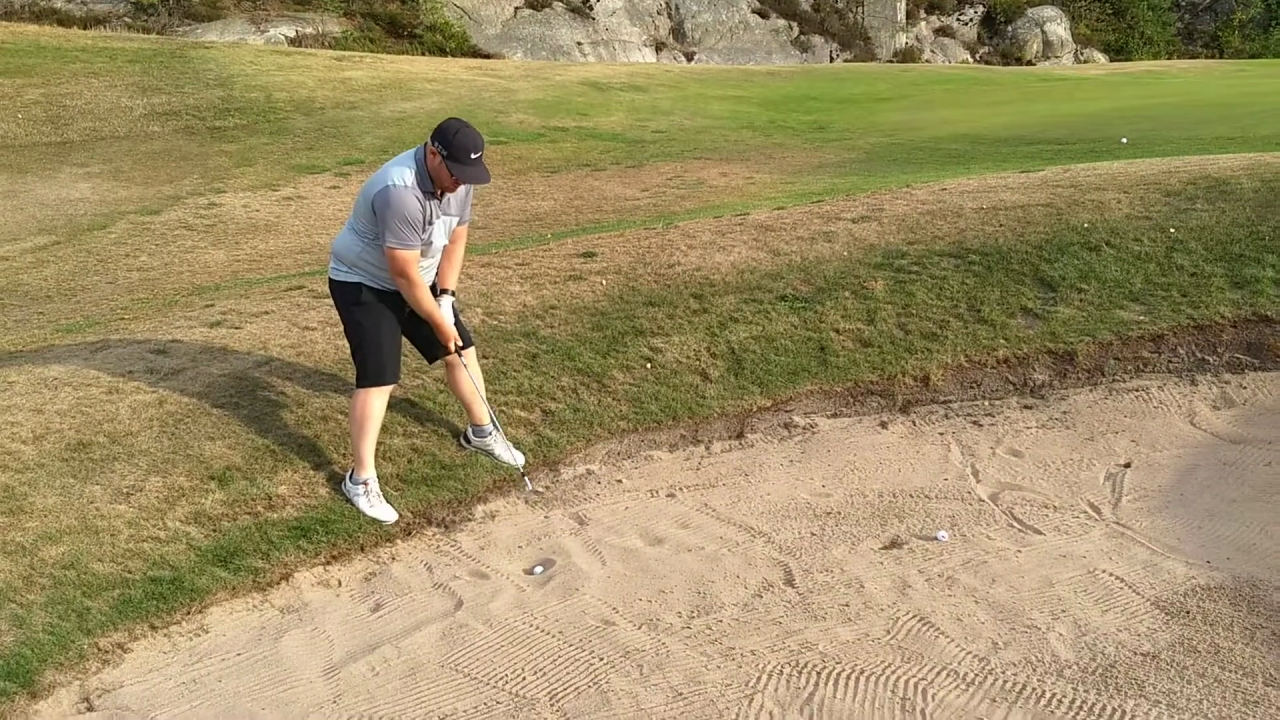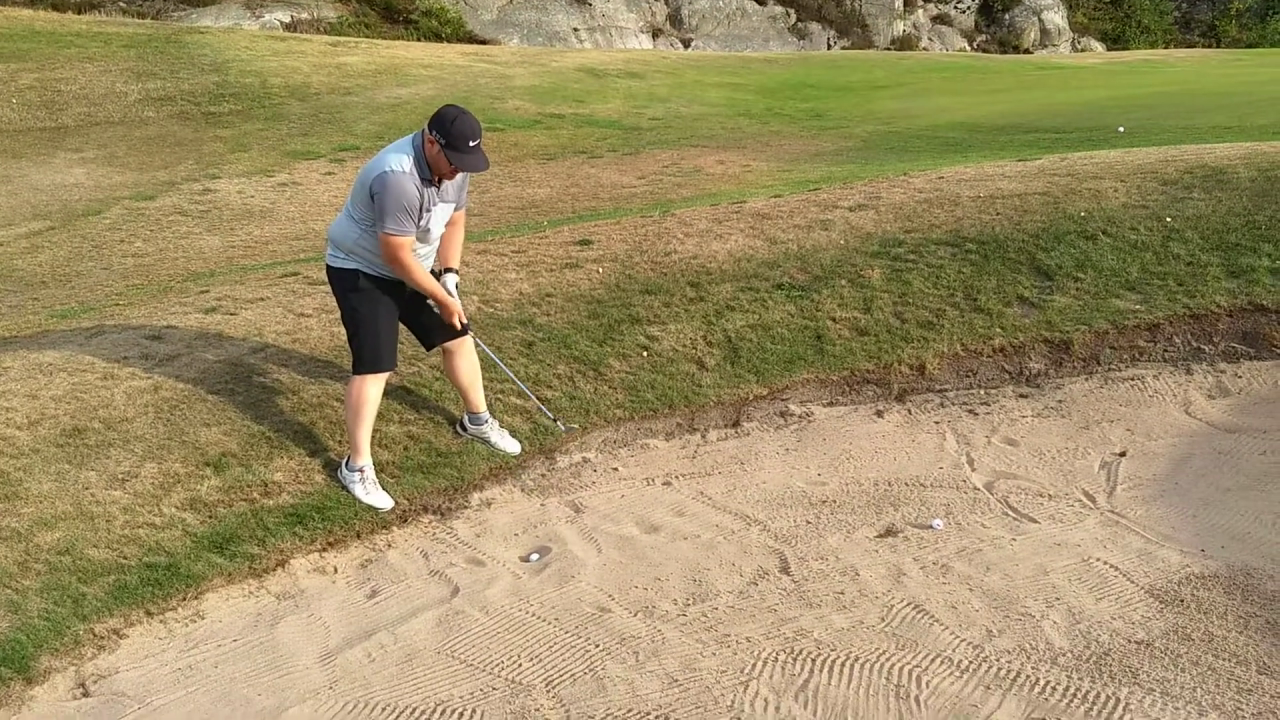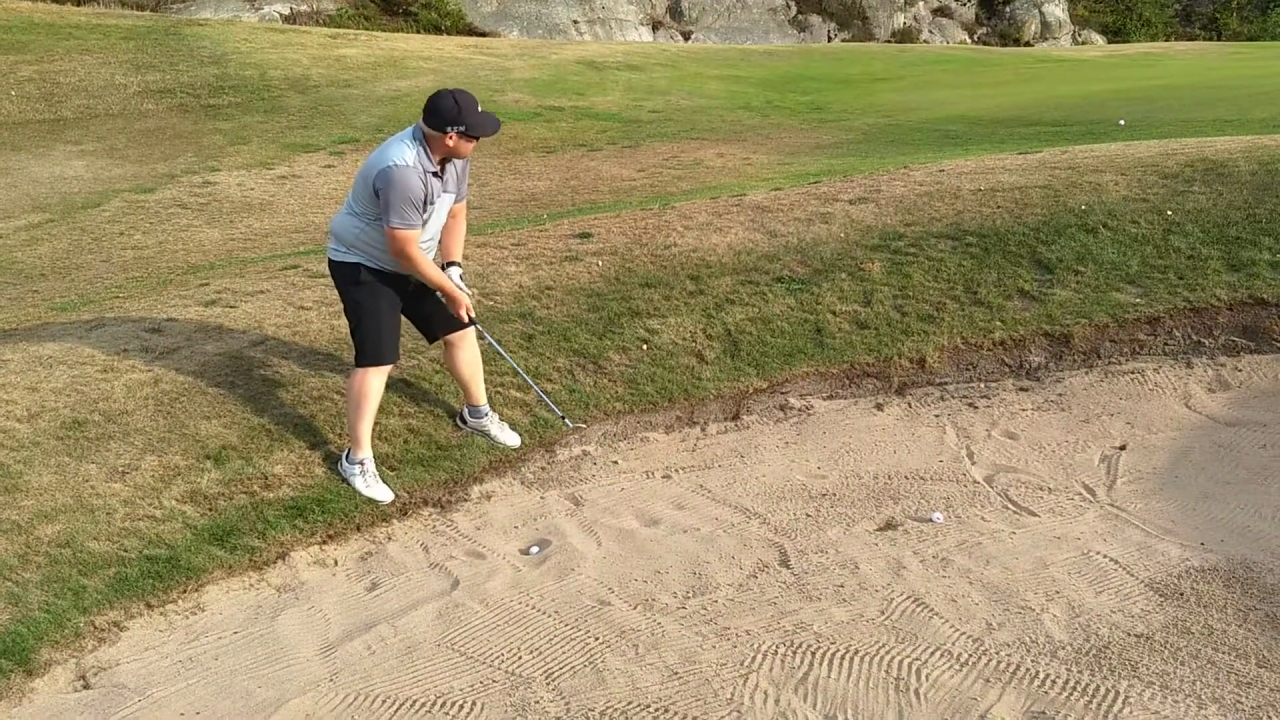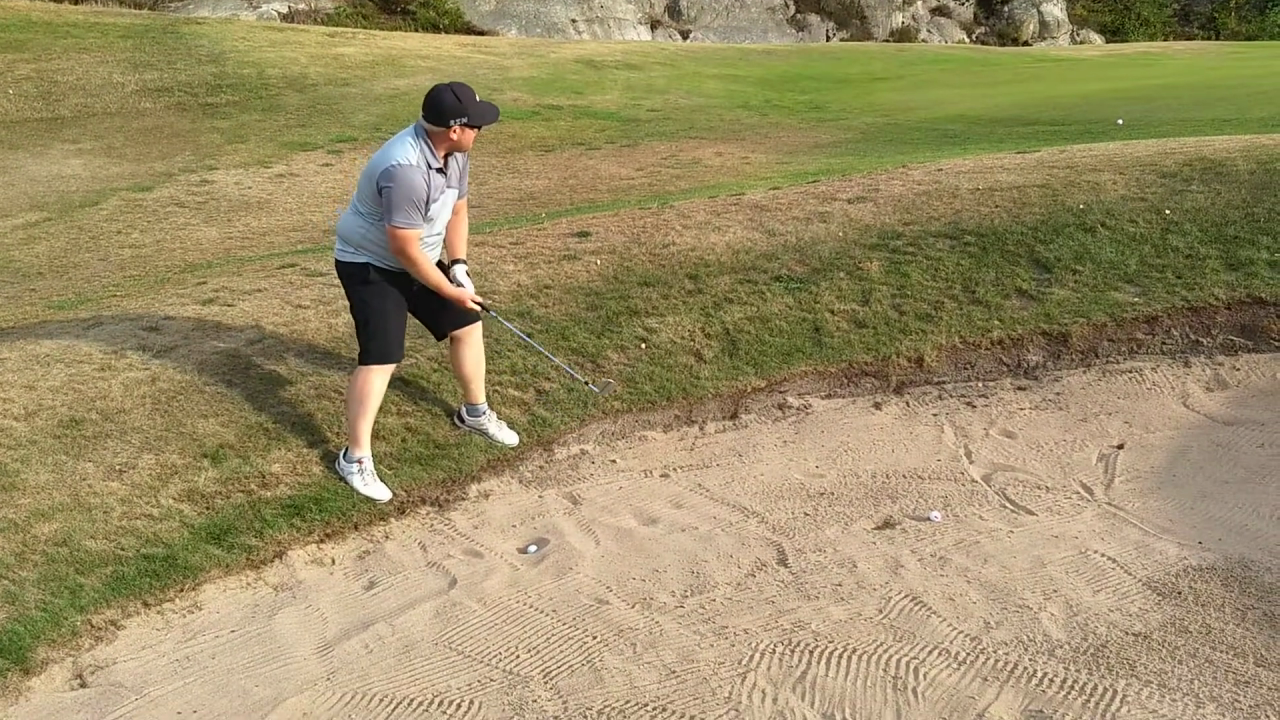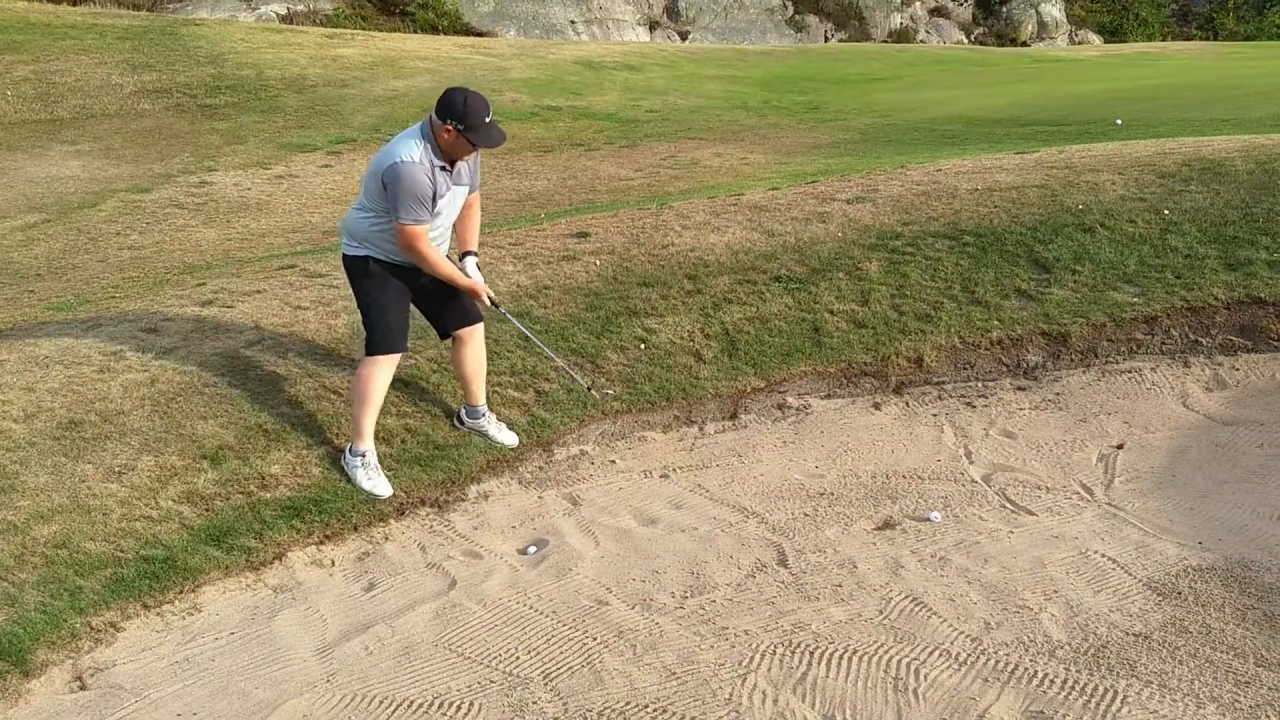
dt=0.3s
person 1, frame 1
left shoulder: (457, 180)
right shoulder: (400, 191)
left elbow: (456, 239)
right elbow: (404, 274)
left wrist: (446, 297)
right wrist: (439, 324)
left hip: (418, 281)
right hip: (364, 284)
left knee: (461, 351)
right knee: (378, 379)
left ankle: (481, 432)
right ankle: (361, 480)
person 1, frame 2
left shoulder: (453, 166)
right shoulder: (397, 177)
left elbow: (454, 221)
right elbow: (397, 257)
left wrist: (450, 276)
right wrist: (442, 297)
left hip: (413, 268)
right hip: (362, 271)
left knee: (458, 338)
right knee: (374, 366)
left ankle: (478, 420)
right ankle: (356, 467)
person 1, frame 3
left shoulder: (452, 156)
right shoulder: (402, 170)
left elbow: (455, 213)
right elbow: (405, 251)
left wrist: (453, 269)
right wrist: (450, 291)
left hip: (412, 262)
right hip: (364, 266)
left knee: (460, 330)
right knee: (376, 360)
left ankle: (477, 413)
right ankle: (357, 460)
person 1, frame 4
left shoulder: (454, 153)
right shoulder: (405, 170)
left elbow: (457, 209)
right elbow: (405, 249)
left wrist: (460, 266)
right wrist: (450, 291)
left hip: (419, 260)
right hip: (371, 265)
left knee: (467, 326)
right knee: (379, 358)
left ankle: (475, 412)
right ankle: (355, 458)
person 1, frame 5
left shoulder: (463, 151)
right shoulder: (409, 166)
left elbow: (470, 204)
right elbow: (414, 244)
left wrist: (470, 259)
right wrist: (464, 282)
left hip: (426, 257)
right hip: (376, 259)
left knee: (470, 326)
right knee: (386, 349)
left ankle: (475, 413)
right ankle: (360, 452)
